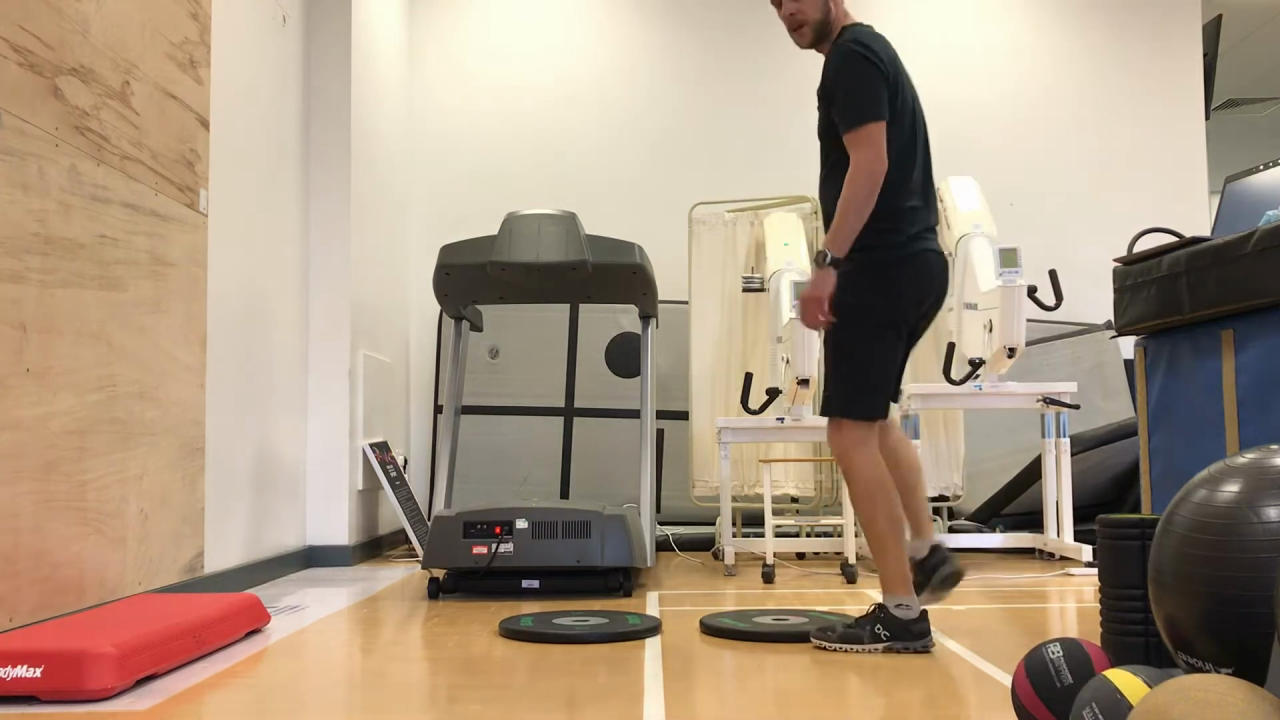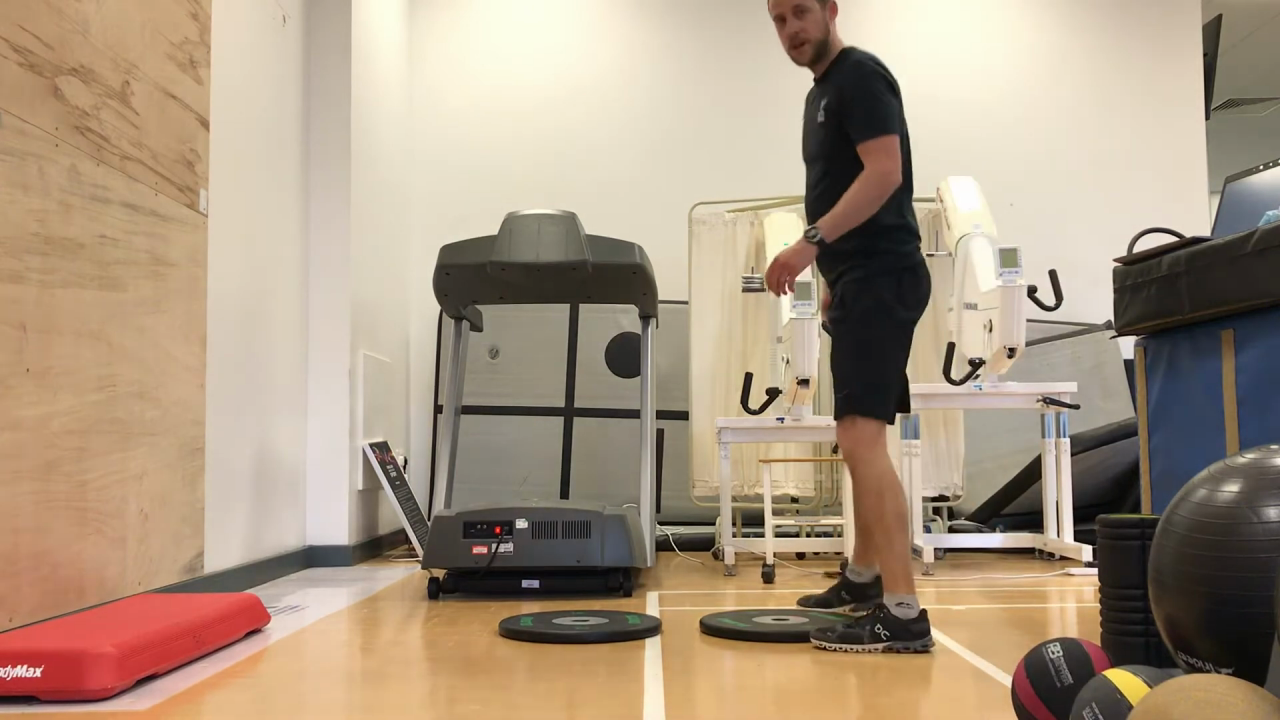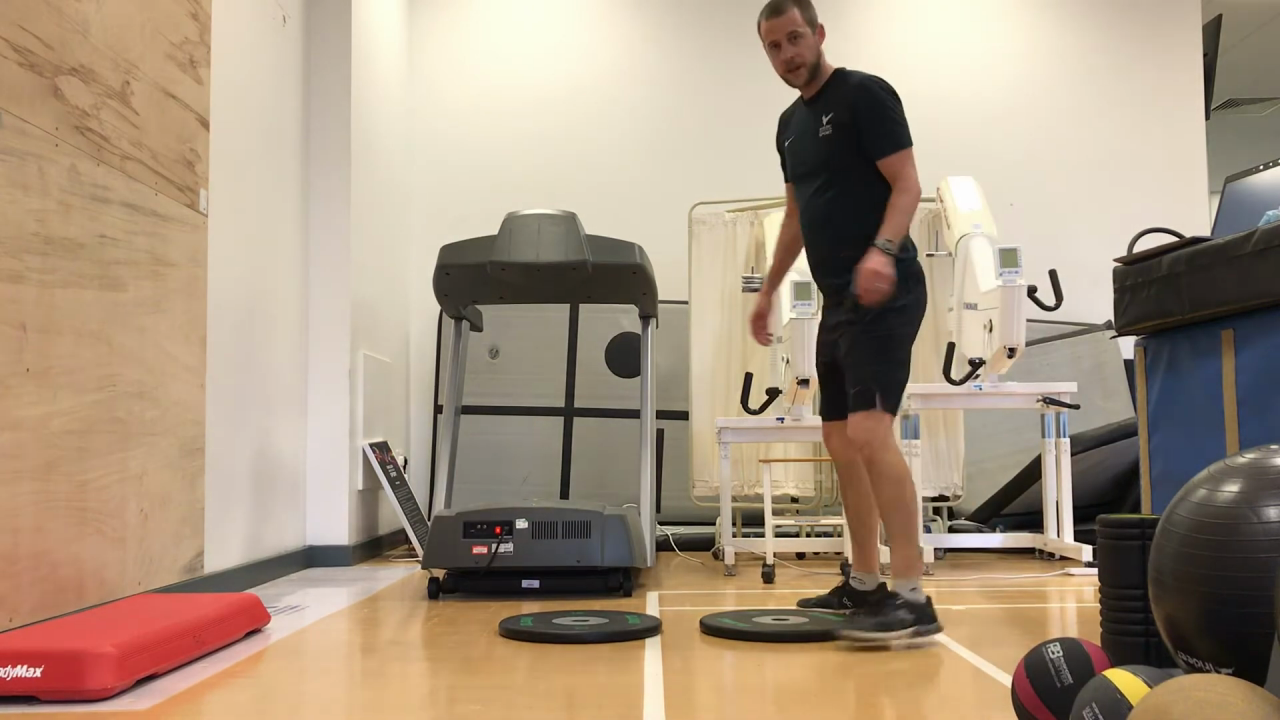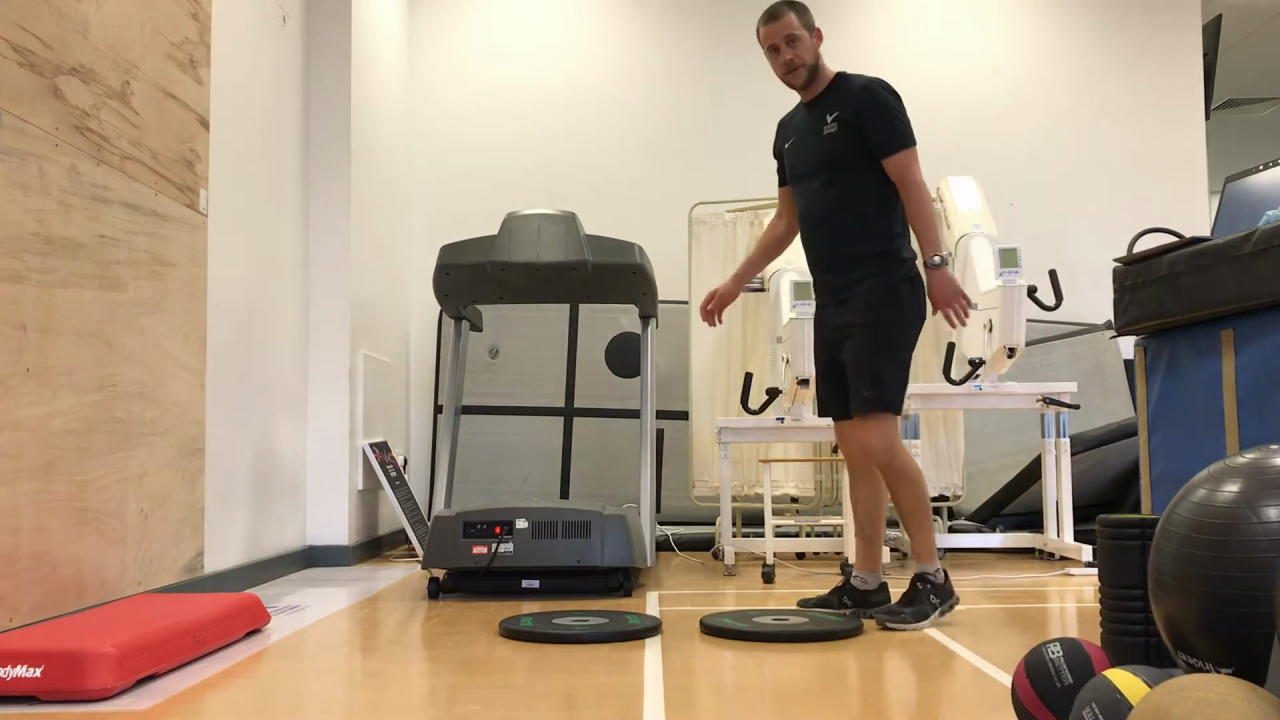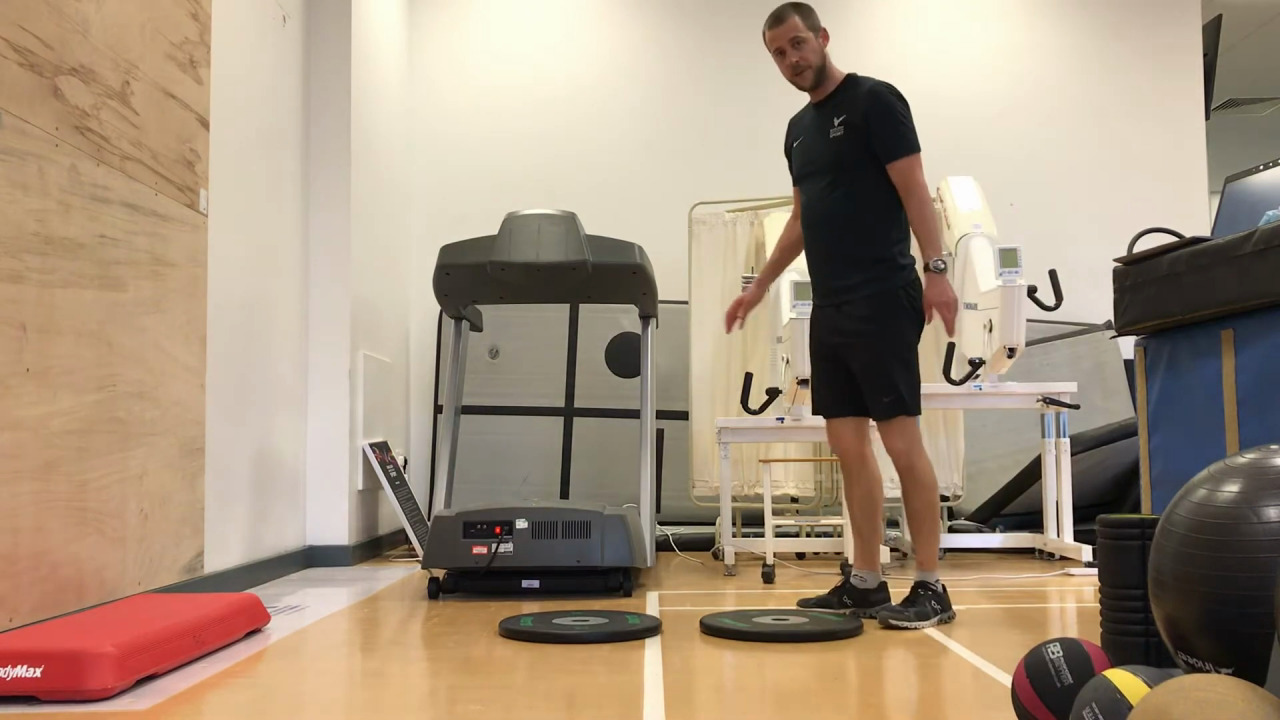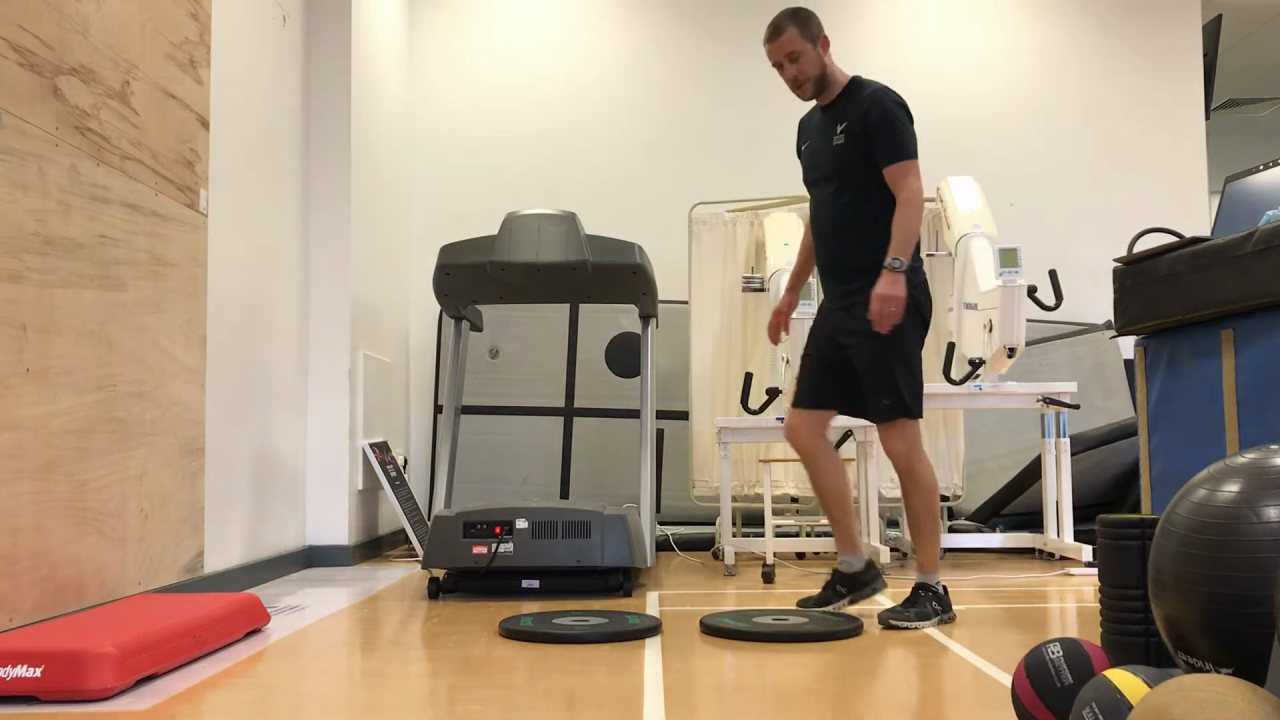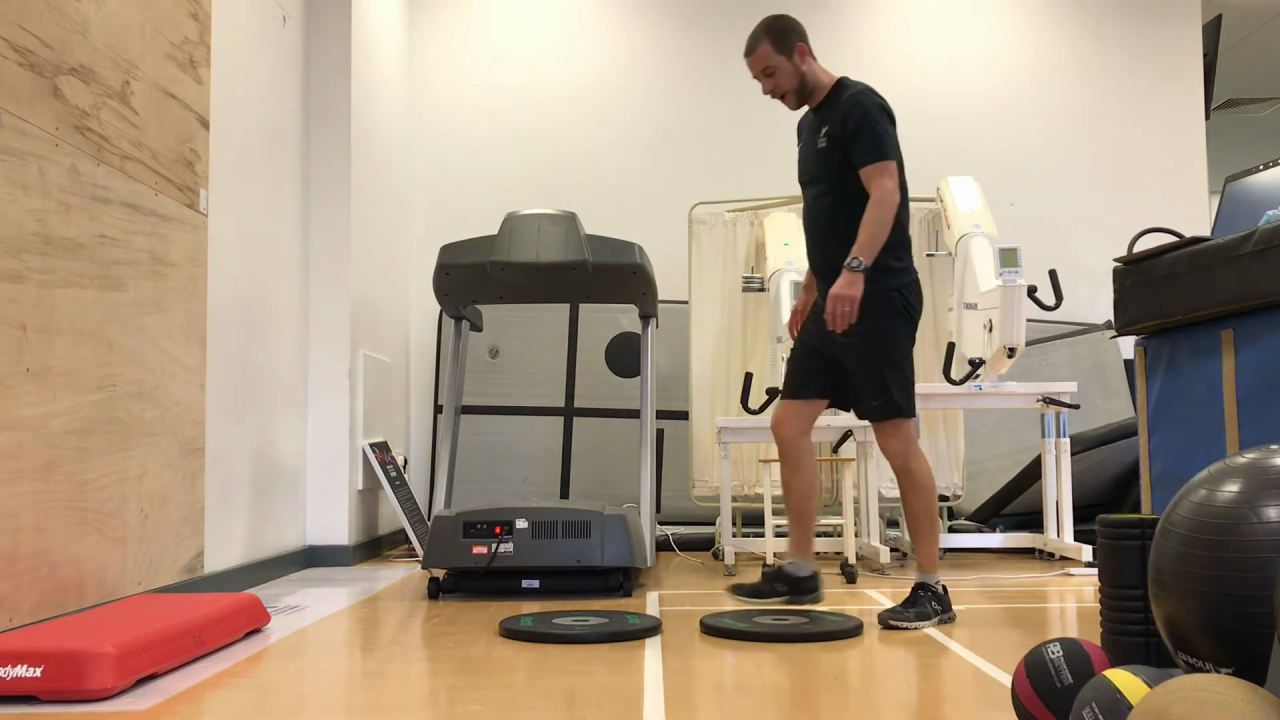
dt=0.2s
person 1, frame 1
left shoulder: (851, 55)
right shoulder: (864, 57)
left elbow: (870, 165)
left wrist: (826, 267)
left hip: (882, 267)
right hip: (910, 263)
left knee: (851, 435)
right knee: (874, 423)
left ankle: (902, 614)
right ankle: (926, 551)
person 1, frame 2
left shoulder: (859, 75)
right shoulder: (822, 91)
left elbow: (884, 170)
left wrist: (809, 241)
right wrist: (817, 249)
left hip: (881, 276)
right hip: (855, 282)
left knee: (863, 437)
right knee: (857, 436)
left ankle: (902, 613)
right ankle: (865, 575)
person 1, frame 3
left shoulder: (864, 95)
right shoulder: (791, 123)
left elbow: (905, 182)
left wrist: (883, 250)
right wrist: (768, 291)
left hip: (883, 293)
right hip: (838, 299)
left knee: (869, 432)
right knee: (843, 442)
left ankle: (910, 595)
right ankle: (866, 584)
person 1, frame 4
left shoulder: (867, 97)
right shoulder: (789, 129)
left elbow: (910, 182)
right elbow: (787, 218)
left wrist: (936, 262)
right wrist: (736, 282)
left hip: (883, 292)
right hip: (832, 302)
left knee: (880, 438)
right knee: (855, 444)
left ankle: (931, 578)
right ankle: (867, 582)
person 1, frame 5
left shoulder: (873, 100)
right shoulder: (799, 126)
left elbow: (914, 187)
left wrist: (934, 270)
right wrist: (759, 286)
left hip: (883, 298)
right hip: (830, 303)
left knee: (900, 440)
right knee: (848, 443)
left ankle: (930, 587)
right ankle: (866, 583)
person 1, frame 6
left shoulder: (876, 105)
right shoulder: (810, 125)
left elbow: (909, 193)
left wrist: (896, 272)
right wrist: (792, 290)
left hip: (885, 301)
right hip: (838, 304)
left knee: (900, 443)
right knee: (802, 430)
left ankle: (932, 588)
right ankle: (856, 567)
person 1, frame 7
left shoulder: (859, 106)
right shoulder: (810, 123)
left elbow: (886, 194)
left wrist: (854, 272)
right wrist: (807, 290)
left hip: (877, 297)
right hip: (831, 305)
left knee: (896, 443)
right knee: (789, 426)
left ankle: (929, 588)
right ankle: (798, 570)
